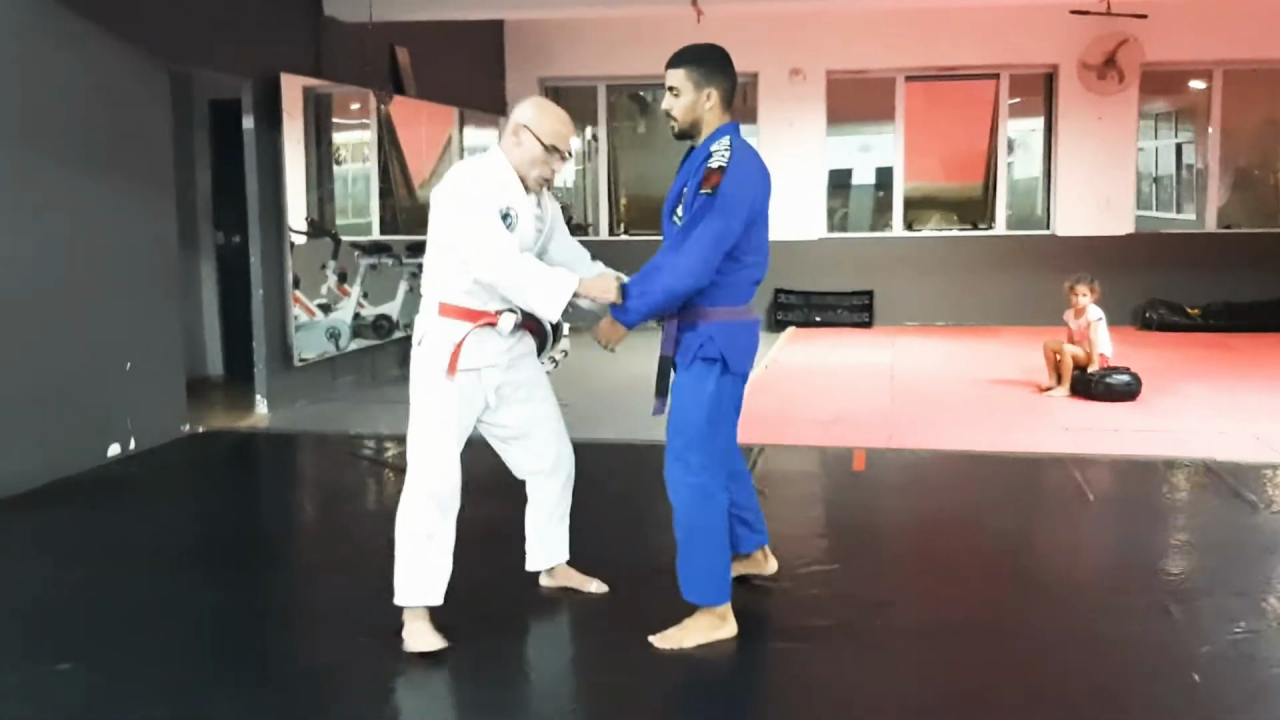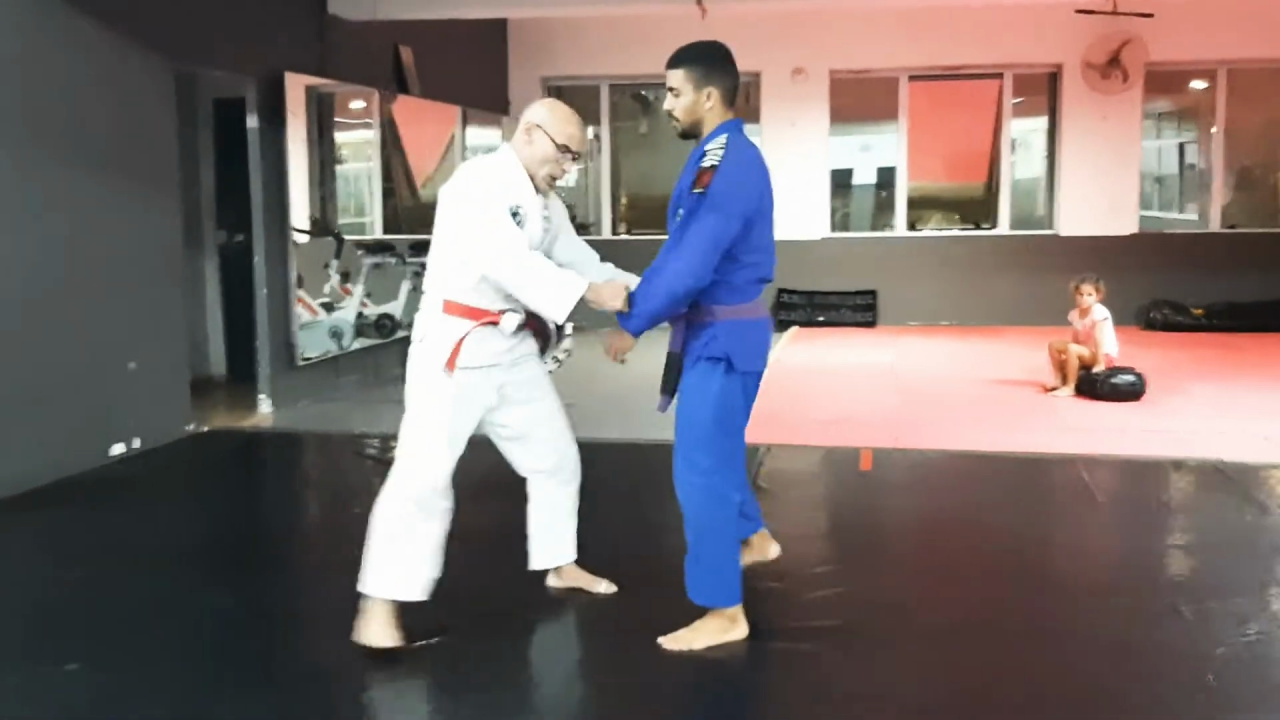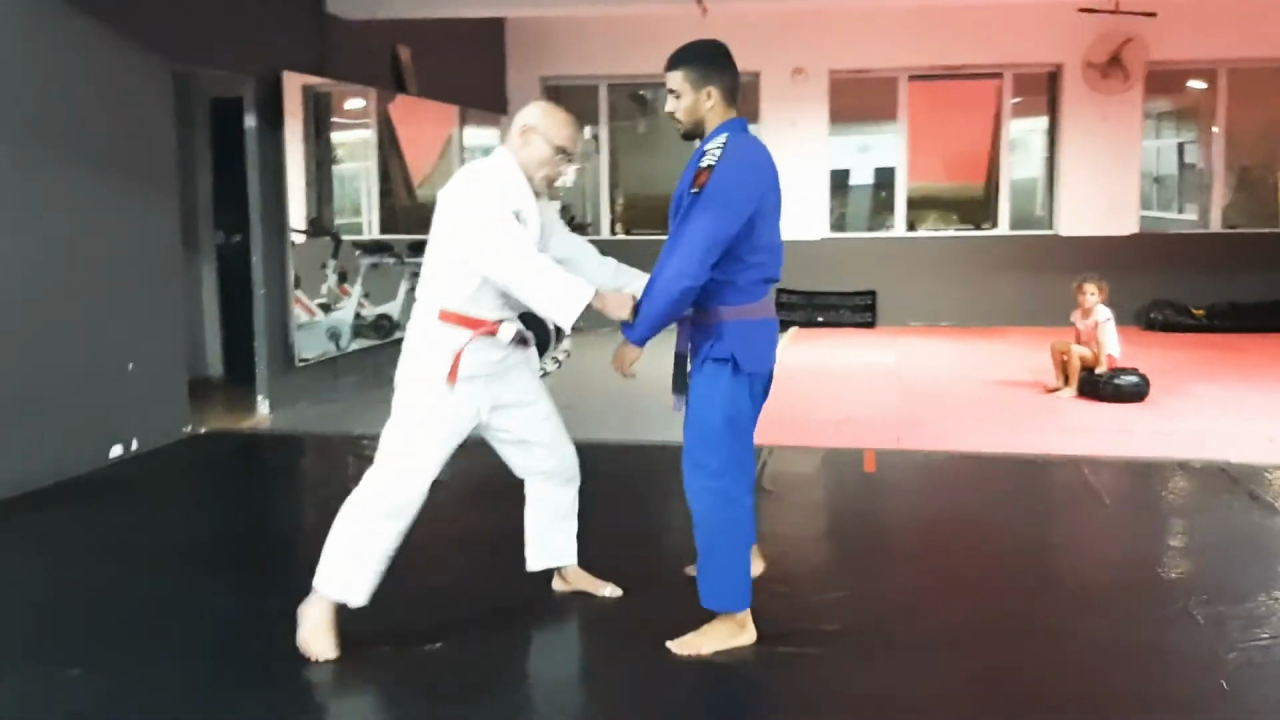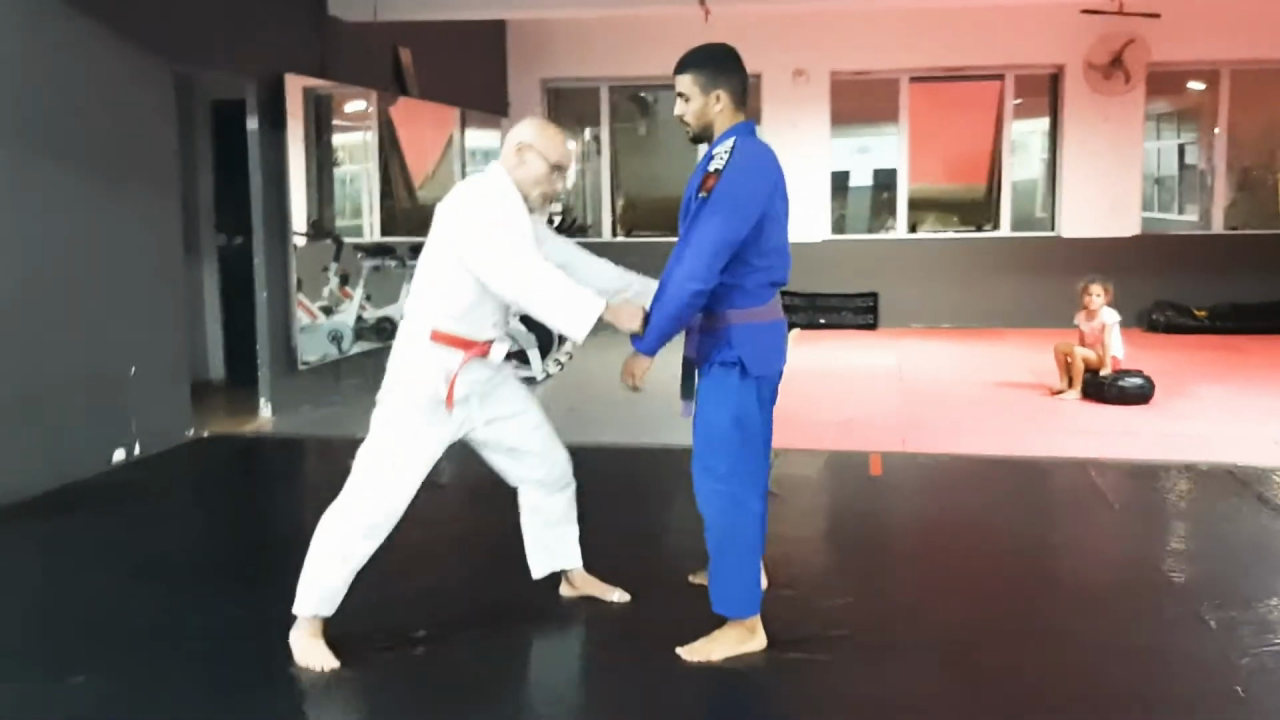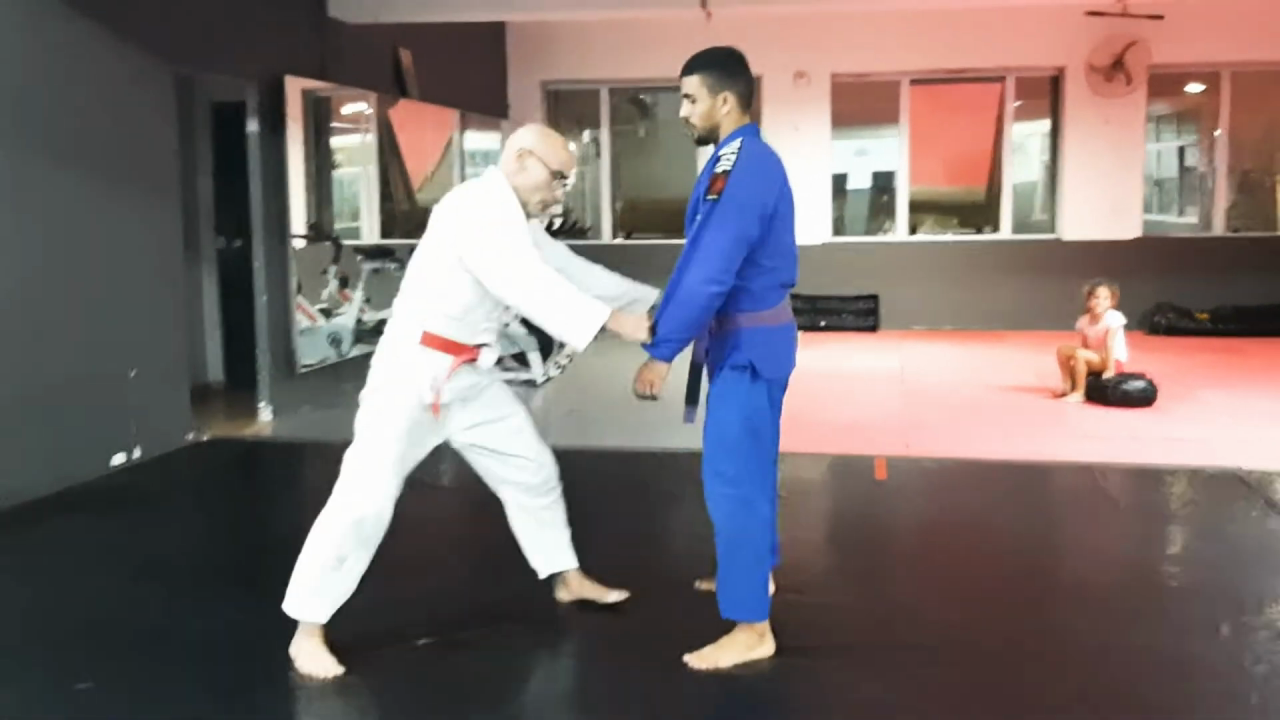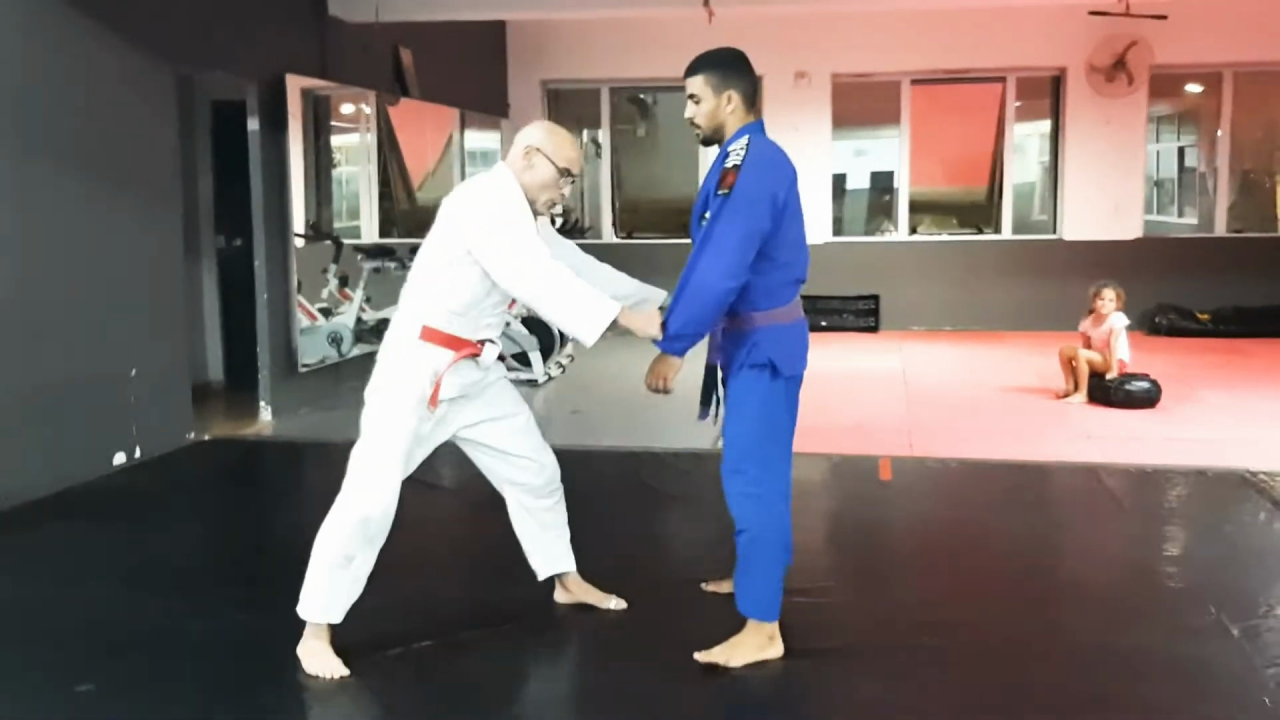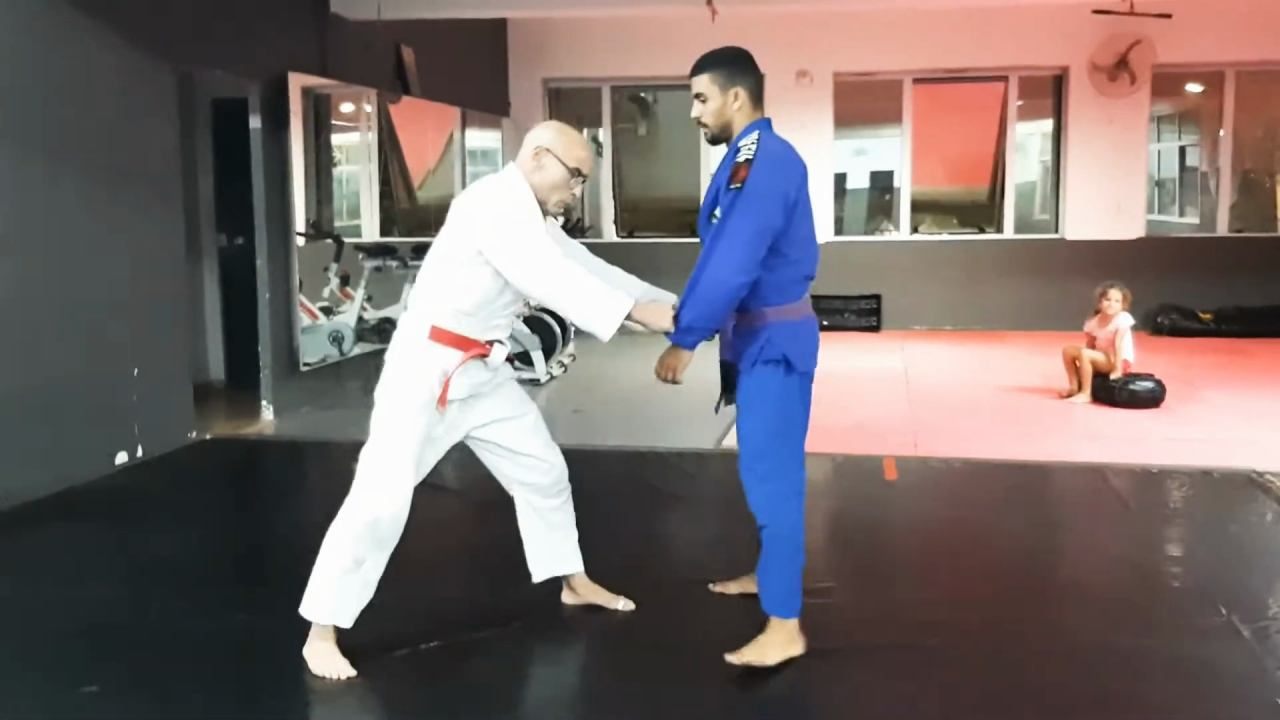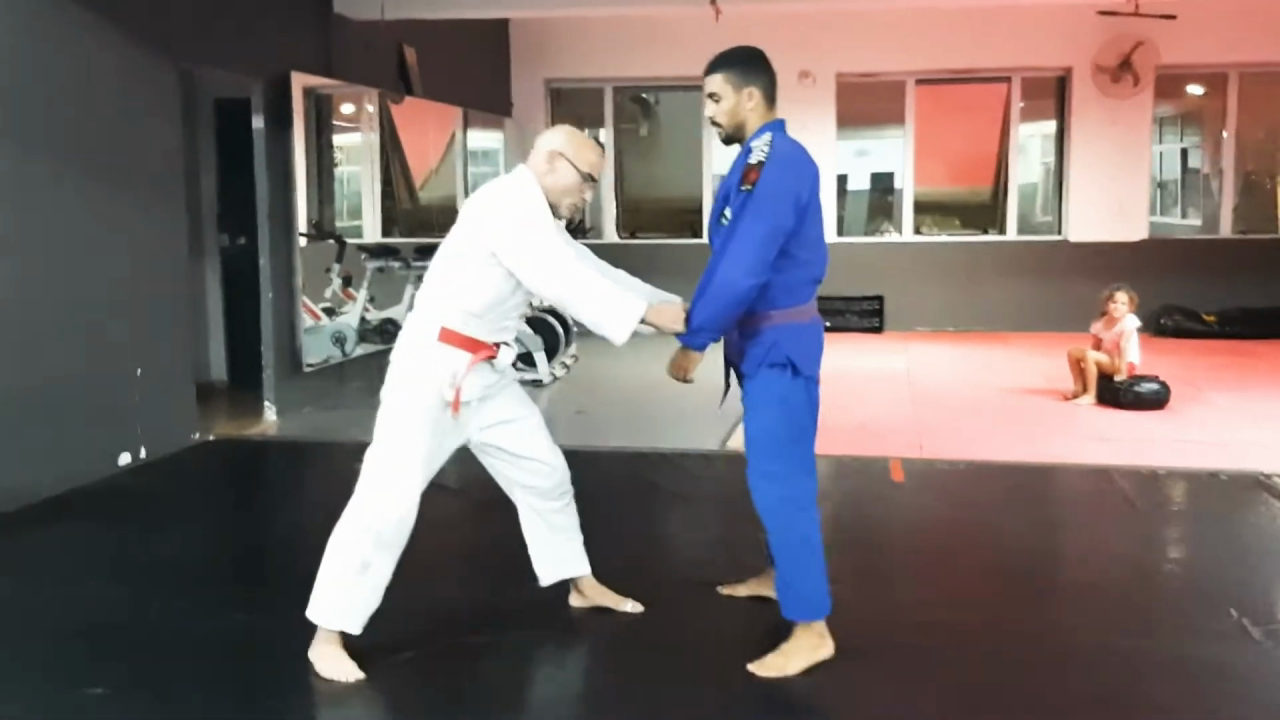
dt=0.1s
person 1, frame 1
left shoulder: (729, 165)
right shoulder: (705, 158)
left elbow: (690, 265)
right elbow: (680, 253)
left wrist: (623, 314)
right wrist: (626, 293)
left hip: (713, 335)
right hip: (702, 331)
left knee: (692, 469)
right knee: (715, 454)
left ankle: (713, 611)
right ankle: (754, 552)
person 1, frame 2
left shoulder: (725, 165)
right shoulder: (727, 154)
left elbow: (688, 265)
right elbow: (688, 254)
left wrist: (629, 323)
right wrist: (636, 302)
left hip: (721, 334)
right hip: (728, 328)
left knee: (702, 468)
right knee: (720, 454)
left ankle: (724, 614)
right ankle: (752, 539)
person 1, frame 3
left shoulder: (725, 164)
right shoulder: (740, 153)
left elbow: (686, 265)
left wrist: (634, 334)
right wrist: (643, 308)
left hip: (729, 335)
right hip: (736, 327)
left knee: (712, 470)
right knee: (727, 455)
left ankle: (733, 618)
right ankle: (740, 551)
person 1, frame 4
left shoulder: (733, 168)
right shoulder: (747, 156)
left elbow: (695, 270)
left wrist: (645, 345)
right wrist: (655, 321)
left hip: (738, 338)
right hip: (745, 330)
left knee: (723, 476)
right knee: (741, 463)
left ankle: (743, 623)
right ankle: (746, 564)
person 1, frame 5
left shoulder: (739, 169)
right shoulder: (749, 159)
left elbow: (709, 272)
right elbow: (703, 262)
left wrist: (659, 352)
right wrist: (664, 329)
left hip: (747, 340)
right hip: (754, 333)
left knee: (733, 480)
right knee: (749, 468)
left ankle: (752, 628)
right ankle: (754, 572)
person 1, frame 6
left shoulder: (750, 165)
right shoulder: (746, 159)
left elbow: (721, 270)
right elbow: (714, 261)
left wrist: (672, 347)
right wrist: (676, 331)
left hip: (762, 340)
right hip: (753, 335)
left knee: (753, 477)
right knee: (753, 469)
left ankle: (761, 627)
right ankle: (760, 573)
person 1, frame 7
left shoulder: (761, 160)
right shoulder: (755, 157)
left elbow: (732, 264)
right elbow: (724, 257)
left wrist: (682, 339)
right wrist: (686, 324)
left hip: (773, 337)
right hip: (762, 332)
left knee: (771, 473)
right knee: (767, 466)
left ankle: (783, 625)
right ankle: (773, 573)
person 1, frame 8
left shoulder: (773, 161)
right shoulder: (767, 158)
left elbow: (742, 269)
left wrist: (693, 340)
right wrist: (703, 329)
left hip: (779, 340)
right hip: (766, 336)
left knee: (782, 480)
right knee: (769, 470)
left ankle: (811, 629)
right ankle: (781, 574)
person 2, frame 1
left shoulder: (539, 203)
right shoulder: (467, 184)
left elbow: (574, 261)
right elbow: (495, 264)
right wrist: (579, 289)
left hip: (509, 348)
right hip: (451, 349)
left knee: (551, 458)
right knee: (434, 477)
left ankle: (552, 566)
right ankle: (417, 612)
person 2, frame 2
left shoulder: (546, 203)
right shoulder: (476, 182)
left elbow: (584, 259)
right elbow: (505, 263)
right wrist: (587, 291)
left hip: (510, 347)
right hip: (453, 345)
left knee: (555, 456)
right knee: (423, 470)
left ankle: (562, 566)
right ankle: (381, 601)
person 2, frame 3
left shoulder: (534, 206)
right shoulder: (475, 188)
left elbow: (582, 259)
right elbow: (512, 267)
right wrist: (593, 298)
left hip: (503, 355)
right hip: (444, 354)
left knee: (554, 460)
right knee: (402, 477)
left ankle: (564, 569)
right ankle: (322, 604)
person 2, frame 4
left shoulder: (519, 219)
right shoulder: (474, 205)
left elbow: (575, 265)
right elbow: (525, 283)
left wrist: (656, 292)
right wrist: (606, 310)
left hip: (483, 372)
right hip: (428, 368)
left knee: (546, 465)
right knee: (380, 491)
left ankle: (572, 574)
right ankle: (308, 621)
person 2, frame 5
left shoulder: (511, 221)
right shoulder: (473, 208)
left elbow: (560, 275)
right elbow: (526, 287)
left wrist: (654, 305)
right wrist: (610, 319)
left hip: (470, 375)
right hip: (415, 370)
left knee: (532, 468)
right knee: (365, 496)
left ankle: (567, 578)
right ankle: (309, 629)
person 2, frame 6
left shoulder: (516, 217)
right shoulder: (482, 203)
left elbow: (566, 270)
right elbow: (536, 283)
left wrist: (658, 304)
right wrist: (623, 317)
left hip: (475, 370)
right hip: (418, 365)
left knee: (534, 470)
right knee: (372, 493)
left ankle: (567, 581)
right ankle: (316, 630)
person 2, frame 7
left shoulder: (524, 217)
right shoulder: (493, 203)
left elbow: (578, 270)
right elbow: (549, 280)
left wrist: (667, 303)
right wrist: (637, 312)
left hip: (483, 370)
right hip: (427, 365)
left knee: (542, 470)
right knee: (382, 496)
left ankle: (574, 582)
right ankle: (322, 631)
person 2, frame 8
left shoulder: (535, 218)
right shoulder: (505, 203)
left elbow: (588, 272)
right elbow: (562, 283)
left wrist: (674, 304)
right wrist: (649, 313)
left hip: (486, 371)
right hip: (433, 366)
left knee: (544, 472)
right knee: (389, 496)
left ankle: (581, 584)
right ankle: (328, 634)
